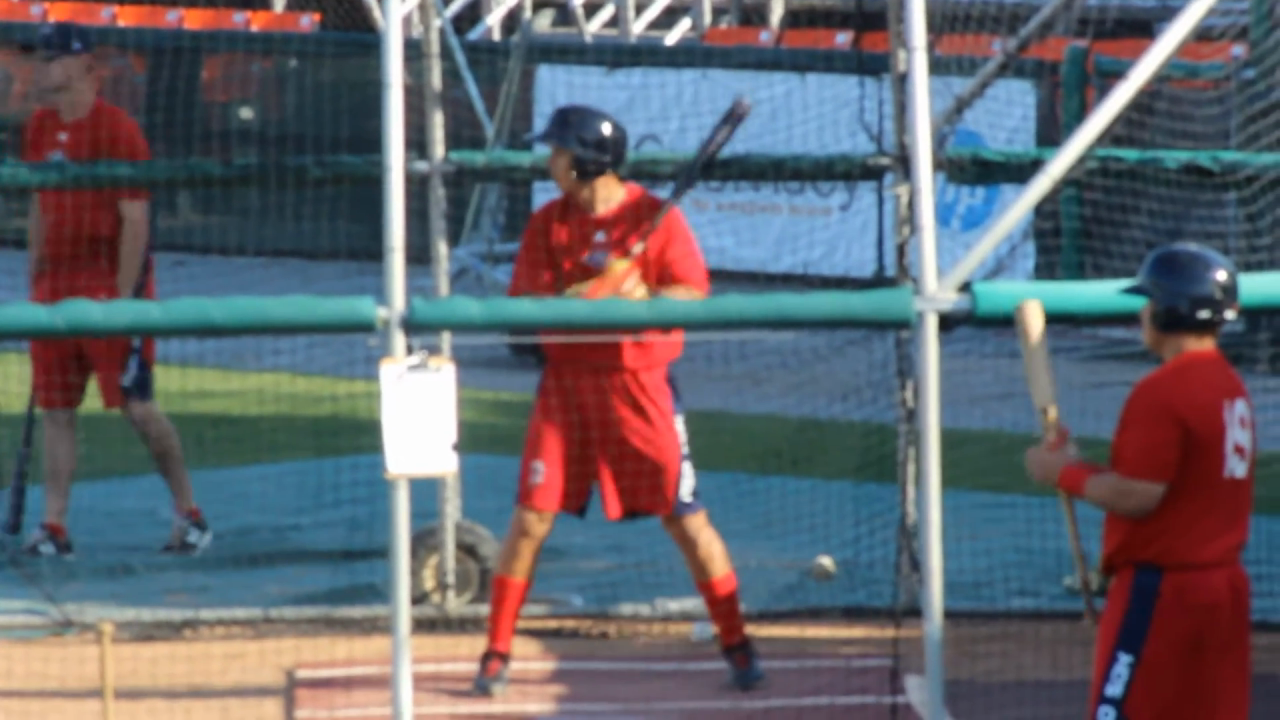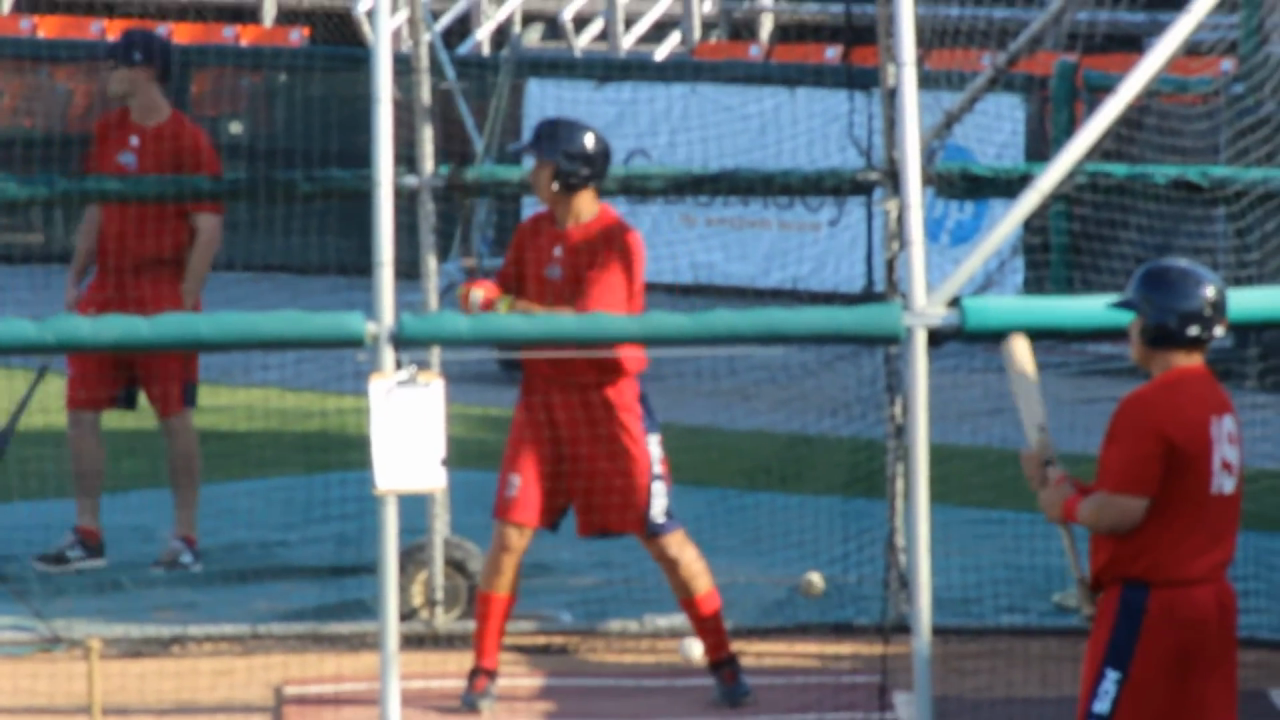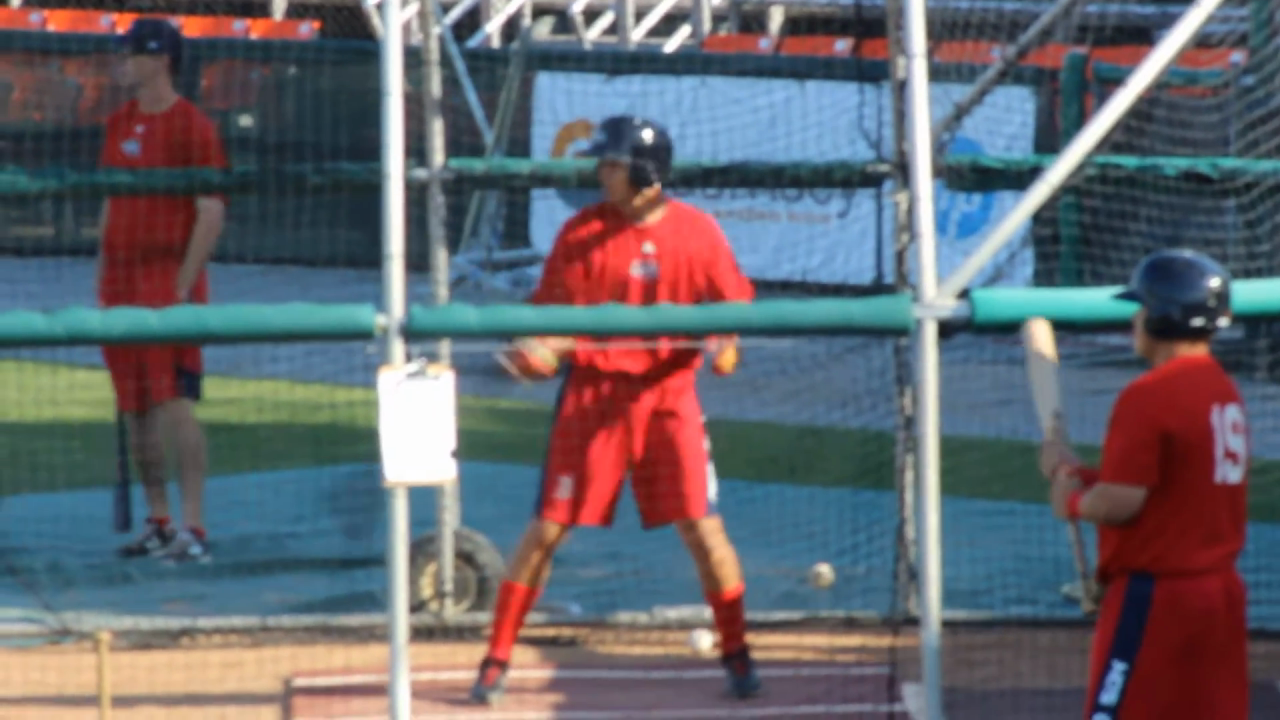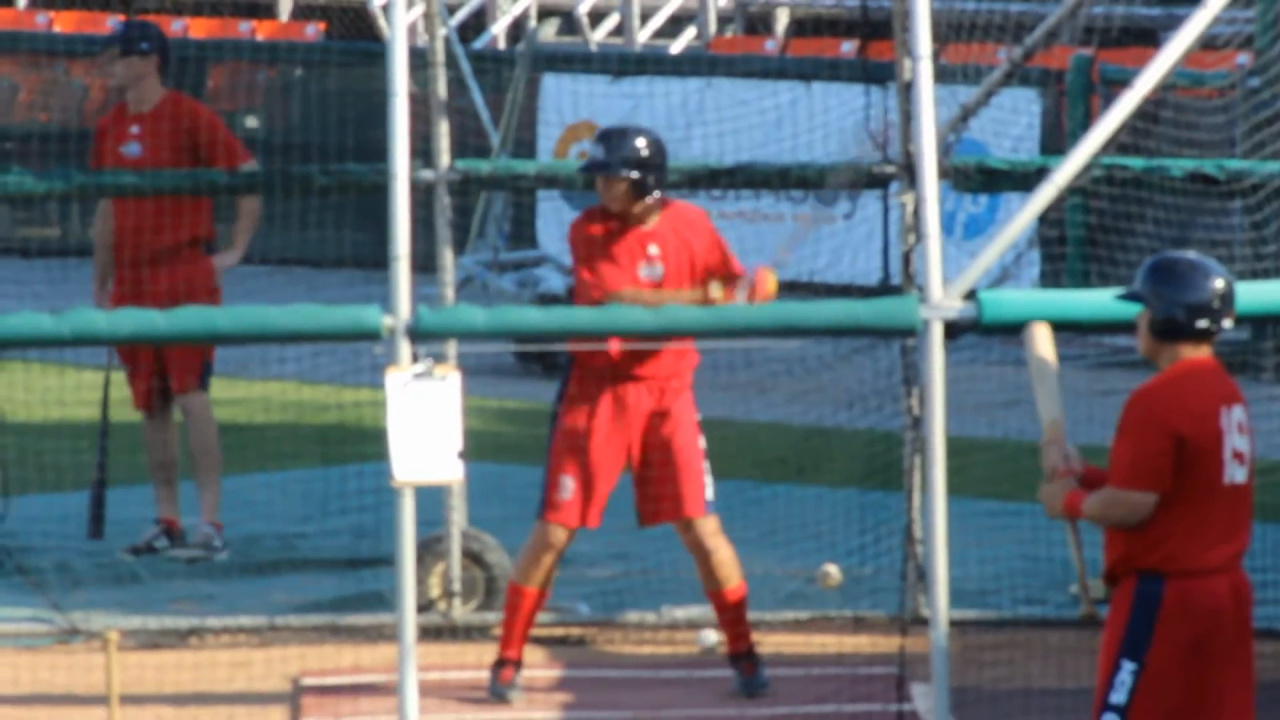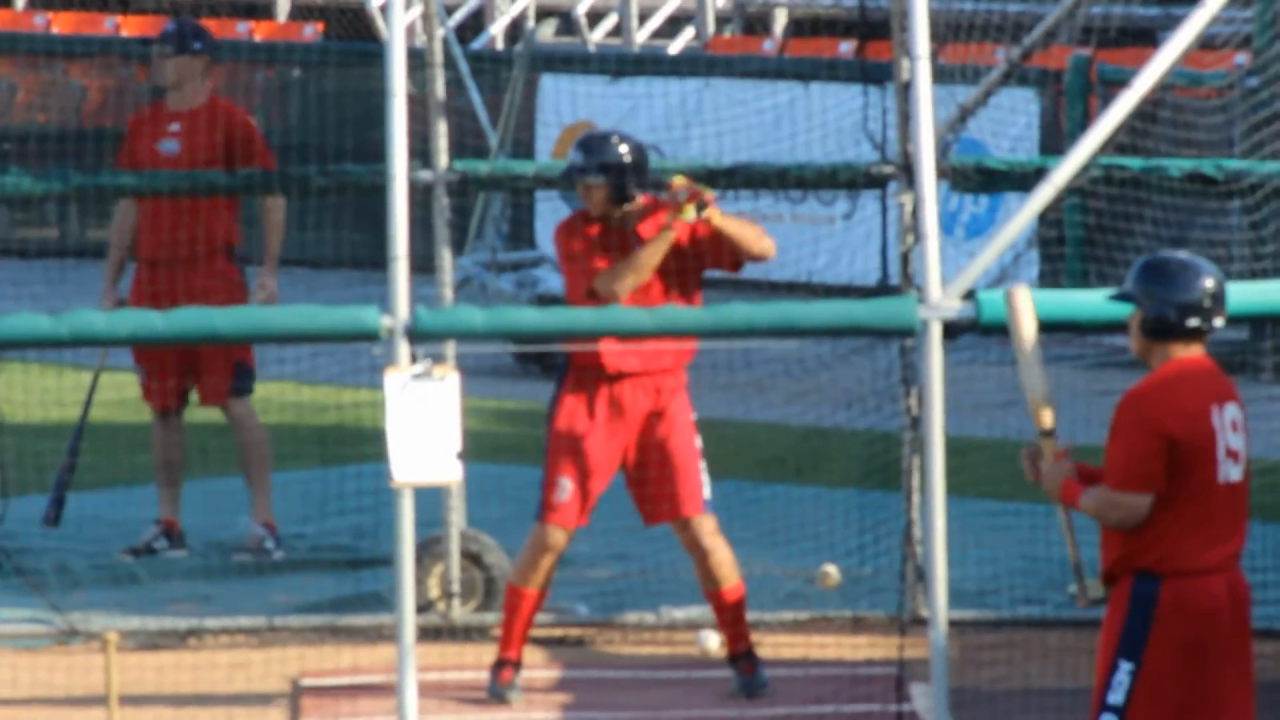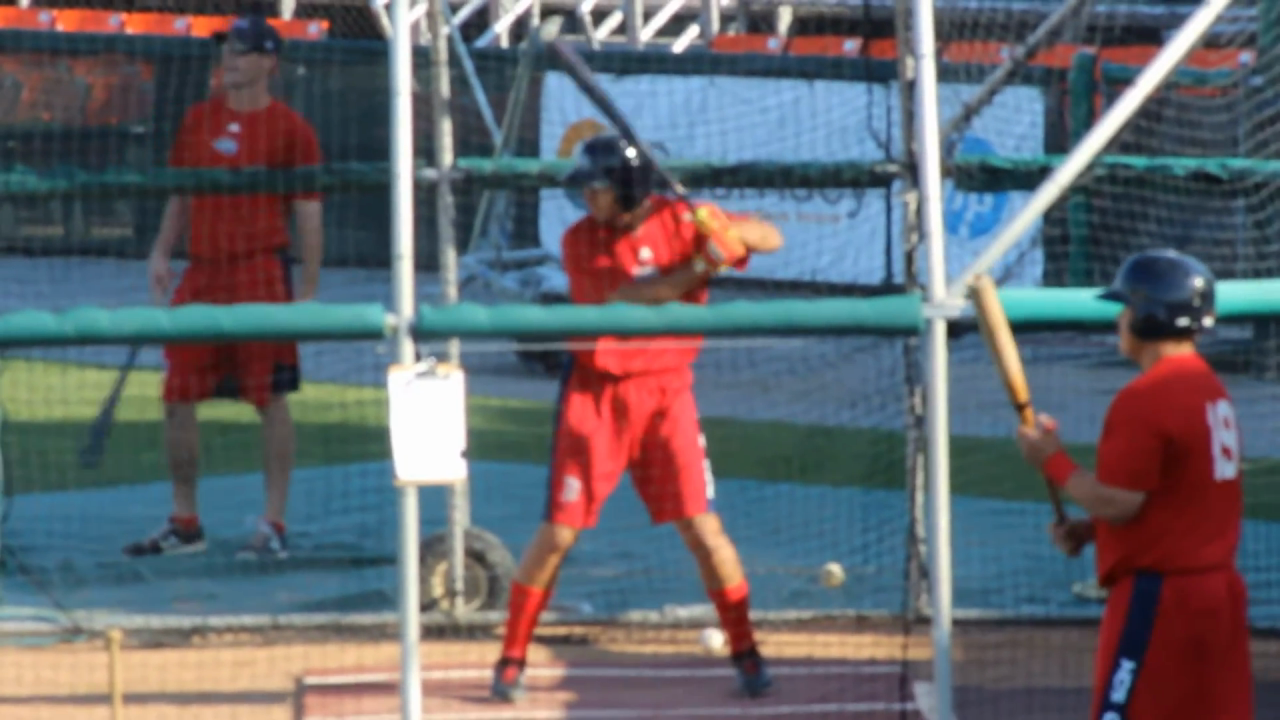
dt=0.5s
person 1, frame 1
left shoulder: (657, 216)
right shoulder: (548, 222)
left elbow: (698, 295)
right elbow: (522, 303)
left wrist: (642, 293)
right wrist: (575, 296)
left hip: (640, 384)
right hip: (567, 382)
left knee: (686, 519)
right knee: (530, 519)
left ankle: (736, 644)
right ankle: (497, 651)
person 1, frame 2
left shoulder: (616, 239)
right shoulder: (531, 232)
right elbow: (510, 302)
left wrist: (500, 304)
right wrist: (480, 298)
left hip: (610, 401)
right hip: (543, 396)
left knee: (663, 536)
right knee: (510, 534)
left ankle: (722, 660)
right ankle: (484, 668)
person 1, frame 3
left shoulder: (697, 229)
right shoulder: (582, 231)
left elbow: (734, 301)
right elbow: (556, 307)
left wrist: (723, 342)
right wrist: (536, 345)
left hip: (669, 394)
right hip: (595, 392)
left knee: (703, 527)
right knee: (547, 527)
left ankle: (736, 652)
right ankle: (496, 657)
person 1, frame 4
left shoulder: (691, 223)
right shoulder: (588, 231)
left elbow: (736, 289)
right elbow: (623, 302)
left wrist: (754, 288)
right wrist: (710, 293)
left hip: (668, 393)
right hip: (595, 395)
left knee: (701, 527)
right knee: (554, 529)
left ankle: (743, 652)
right ankle: (508, 657)
person 1, frame 5
left shoulder: (682, 219)
right shoulder: (573, 232)
left elbow: (764, 249)
right elbow: (614, 287)
left wrist: (707, 213)
right wrist: (670, 225)
left hip: (662, 392)
right hip: (591, 394)
left knee: (699, 527)
right knee: (551, 531)
left ankle: (742, 652)
right ankle: (508, 658)
person 1, frame 6
left shoulder: (681, 219)
right shoulder: (580, 240)
left elbow: (771, 239)
right elbow: (629, 302)
left wrist: (725, 232)
right wrist: (701, 266)
left hip: (666, 391)
right hip: (596, 394)
left knee: (702, 526)
right knee: (558, 531)
left ankle: (746, 651)
right ankle: (511, 656)
person 2, frame 1
left shoulder: (117, 128)
right shoulder: (35, 128)
left elbow: (136, 219)
left wrist: (123, 297)
right wrist: (36, 276)
left hip: (113, 283)
right hip: (57, 283)
left knee: (135, 406)
right knee: (55, 409)
left ankle: (191, 516)
right ankle: (54, 529)
person 2, frame 2
left shoulder: (189, 141)
right shoulder: (106, 131)
left elbow: (208, 229)
right elbow: (95, 209)
left wrist: (185, 303)
right wrist: (75, 279)
left hip: (163, 293)
right hip: (107, 289)
left knee: (175, 416)
right knee: (81, 409)
left ankle: (185, 540)
right ankle: (86, 538)
person 2, frame 3
left shoulder: (192, 126)
right shoulder: (118, 123)
left elbow: (212, 215)
right elbow: (112, 204)
left wrist: (182, 289)
right wrist: (102, 279)
left hip: (168, 280)
right hip: (121, 282)
left knee: (174, 404)
right knee: (135, 410)
left ankle: (192, 531)
right ankle: (159, 524)
person 2, frame 4
left shoulder: (190, 117)
right shoulder: (108, 128)
left elbow: (250, 177)
right elbow: (108, 209)
left wrist: (235, 248)
right wrist: (100, 285)
left hip: (187, 275)
right hip: (133, 280)
left knee: (190, 397)
right knee: (152, 403)
left ankle: (210, 525)
right ankle: (168, 525)
person 2, frame 5
left shoulder: (230, 121)
right shoulder: (141, 126)
left elbow: (272, 196)
right elbow: (128, 207)
left wrist: (270, 271)
right wrist: (110, 282)
left hip: (214, 278)
right hip: (154, 281)
left knee: (233, 401)
right knee: (163, 406)
left ankle: (265, 525)
right ankle: (168, 527)
person 2, frame 6
left shoulder: (290, 128)
right shoulder: (198, 119)
left elbow: (309, 214)
right elbow: (184, 194)
left wrist: (308, 291)
right wrist: (161, 252)
left hip: (260, 276)
right hip: (200, 275)
left knee: (271, 401)
right knee: (177, 397)
left ankle: (273, 527)
right ankle: (184, 522)
person 3, frame 1
left shoulder: (1161, 390)
right shoulder: (1230, 385)
left elbow: (1136, 496)
left wrist: (1064, 474)
right wrist: (1082, 468)
left hip: (1161, 587)
right hip: (1222, 583)
person 3, frame 2
left shoulder: (1148, 406)
right shoulder: (1216, 401)
left elbow: (1120, 513)
left wrist: (1066, 504)
right wrist: (1066, 485)
left hip: (1148, 604)
right hip: (1209, 599)
person 3, frame 3
left shoulder: (1149, 395)
right shoulder: (1224, 391)
left elbow: (1118, 503)
left wrist: (1072, 499)
right wrist: (1079, 474)
left hip: (1155, 595)
right hip: (1219, 590)
person 3, frame 4
left shoulder: (1158, 399)
right shoulder: (1225, 391)
left elbow: (1128, 507)
left wrist: (1069, 499)
right wrist: (1082, 475)
left hip: (1162, 596)
right hip: (1224, 591)
person 3, frame 5
left shoulder: (1149, 399)
right shoulder: (1222, 390)
left elbow: (1126, 509)
left wrist: (1068, 488)
right wrist: (1076, 471)
left hip: (1159, 596)
right hip: (1222, 590)
person 3, frame 6
left shoulder: (1144, 398)
right shoulder: (1208, 387)
left elbow: (1118, 501)
left wrist: (1052, 460)
right wrist: (1088, 529)
left hip: (1159, 595)
right hip: (1217, 589)
